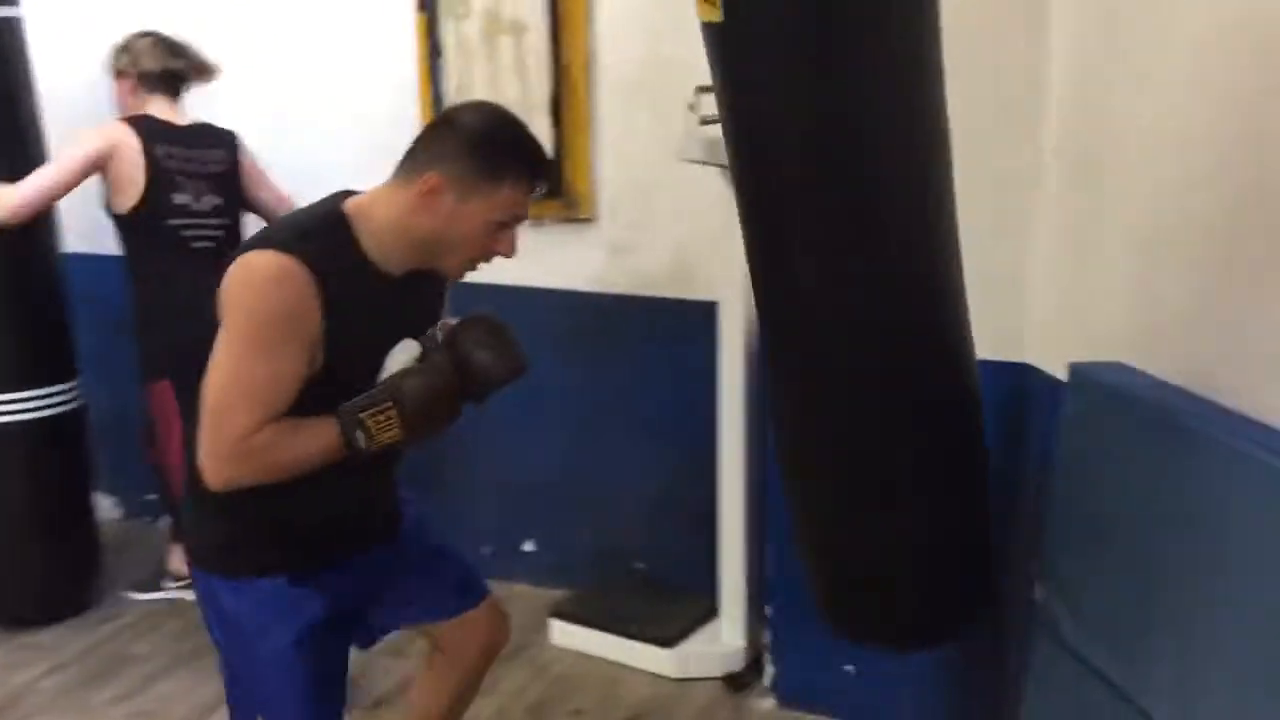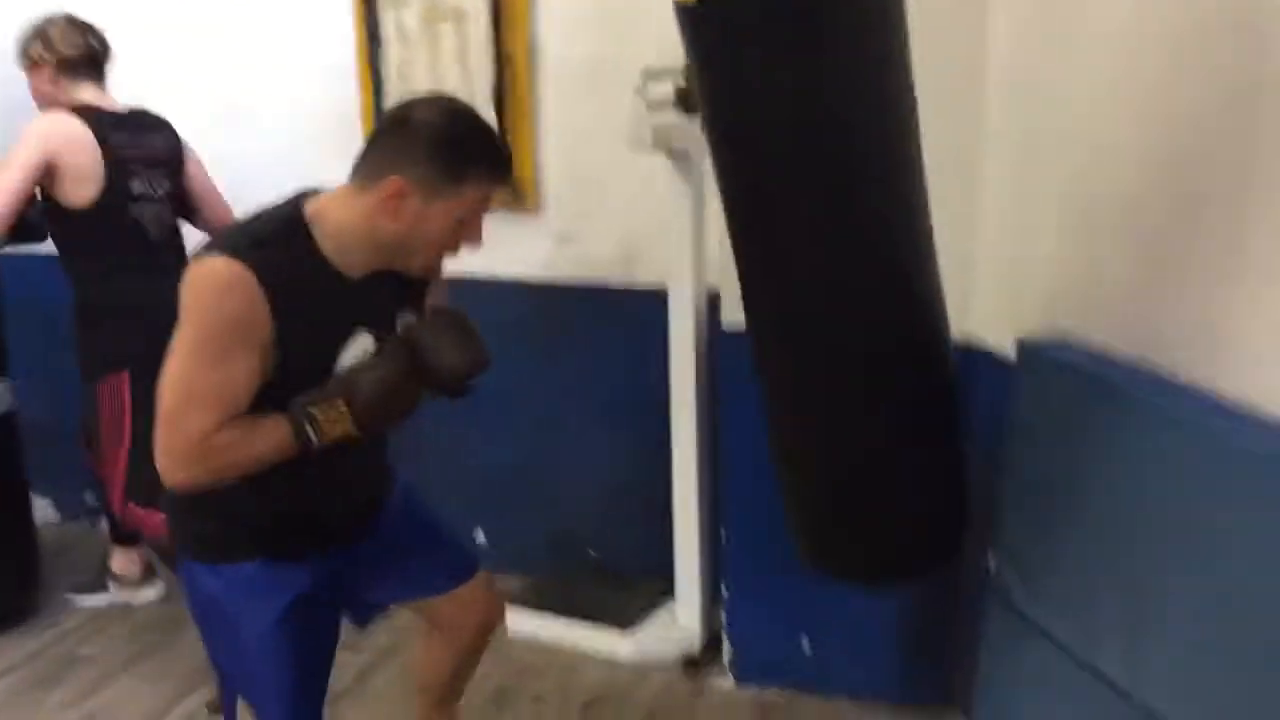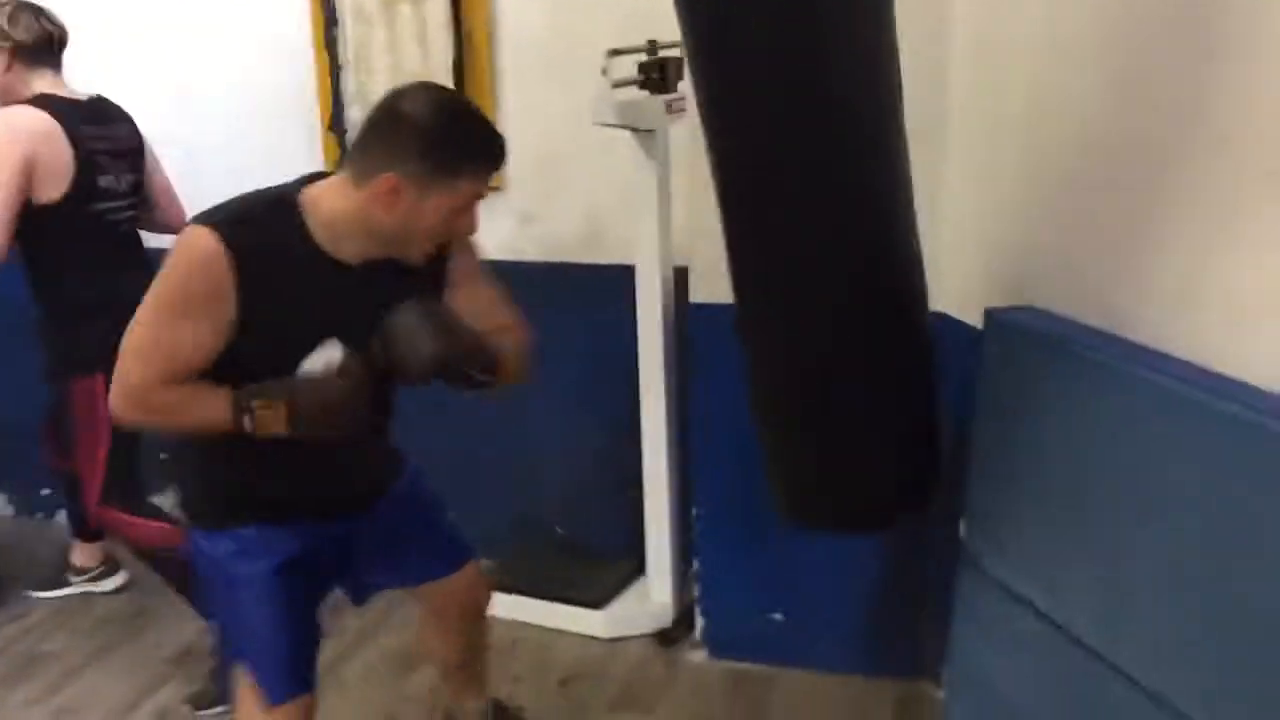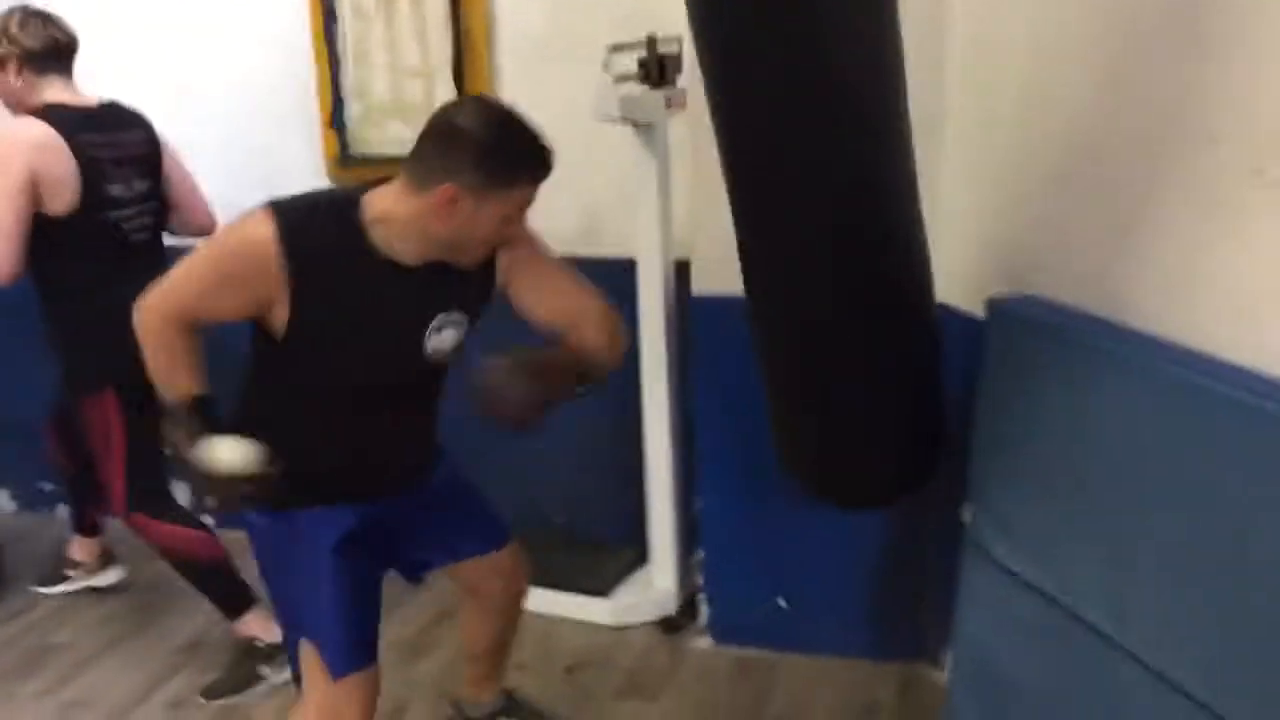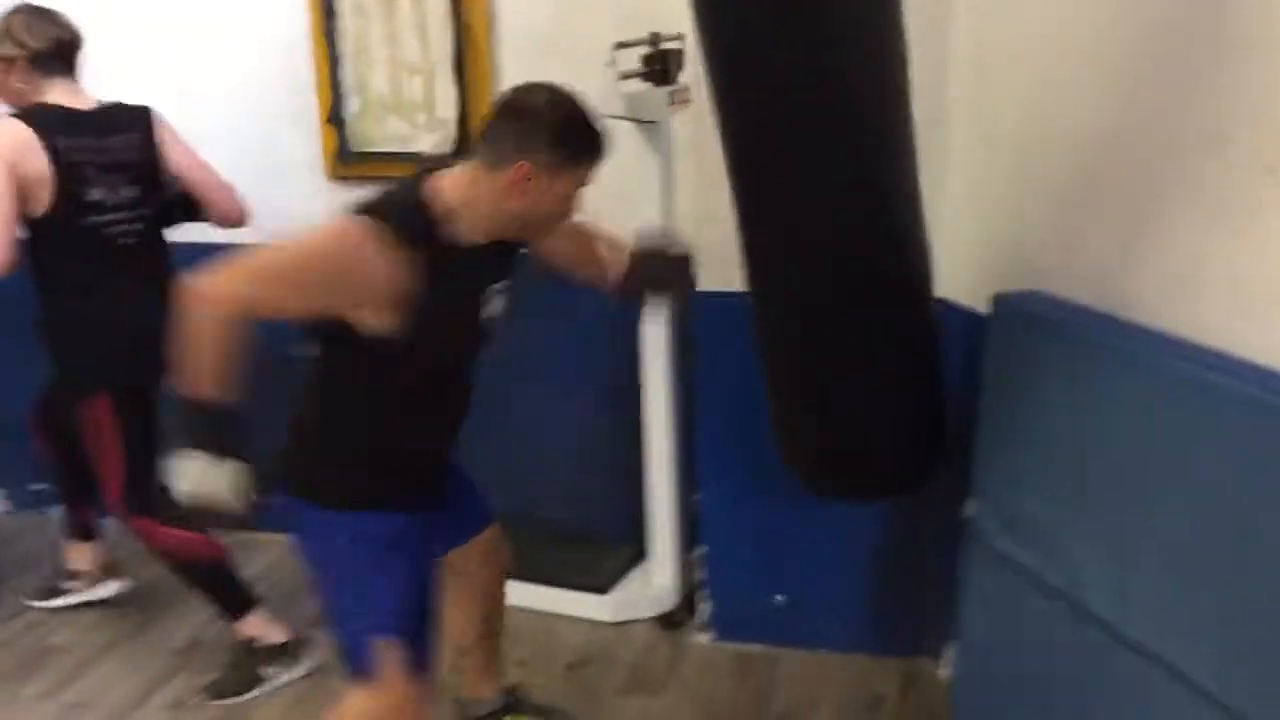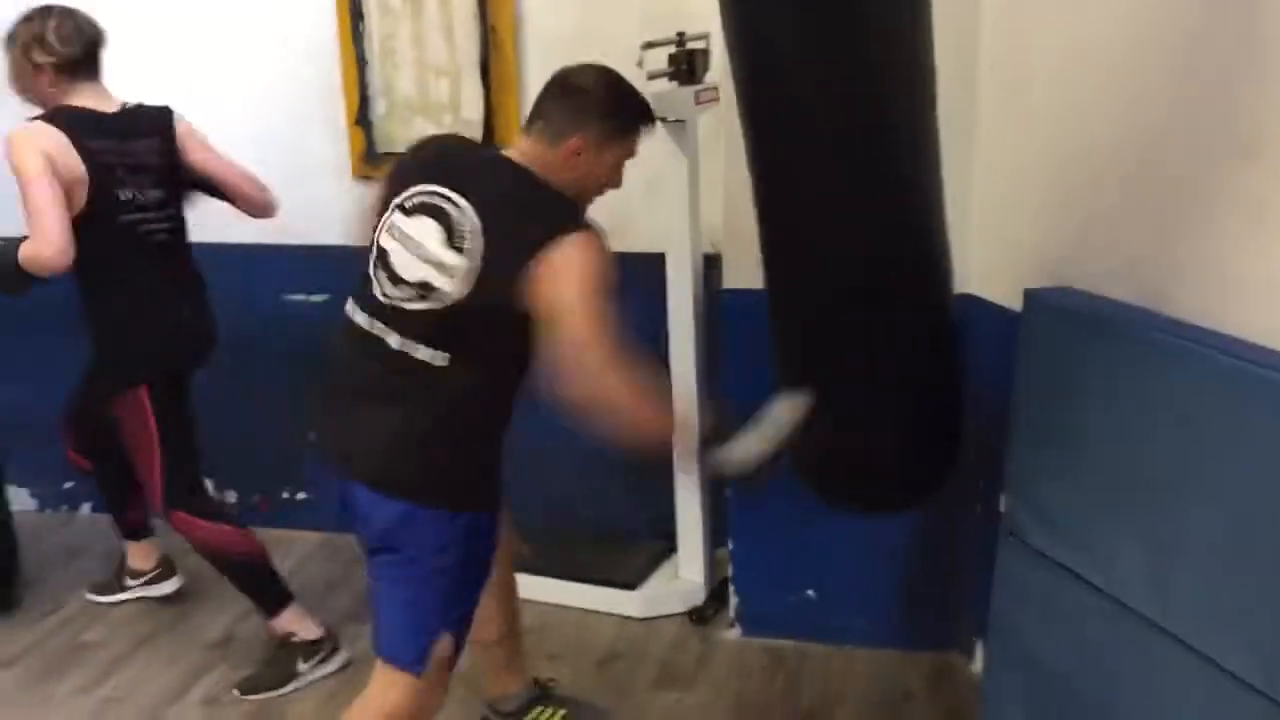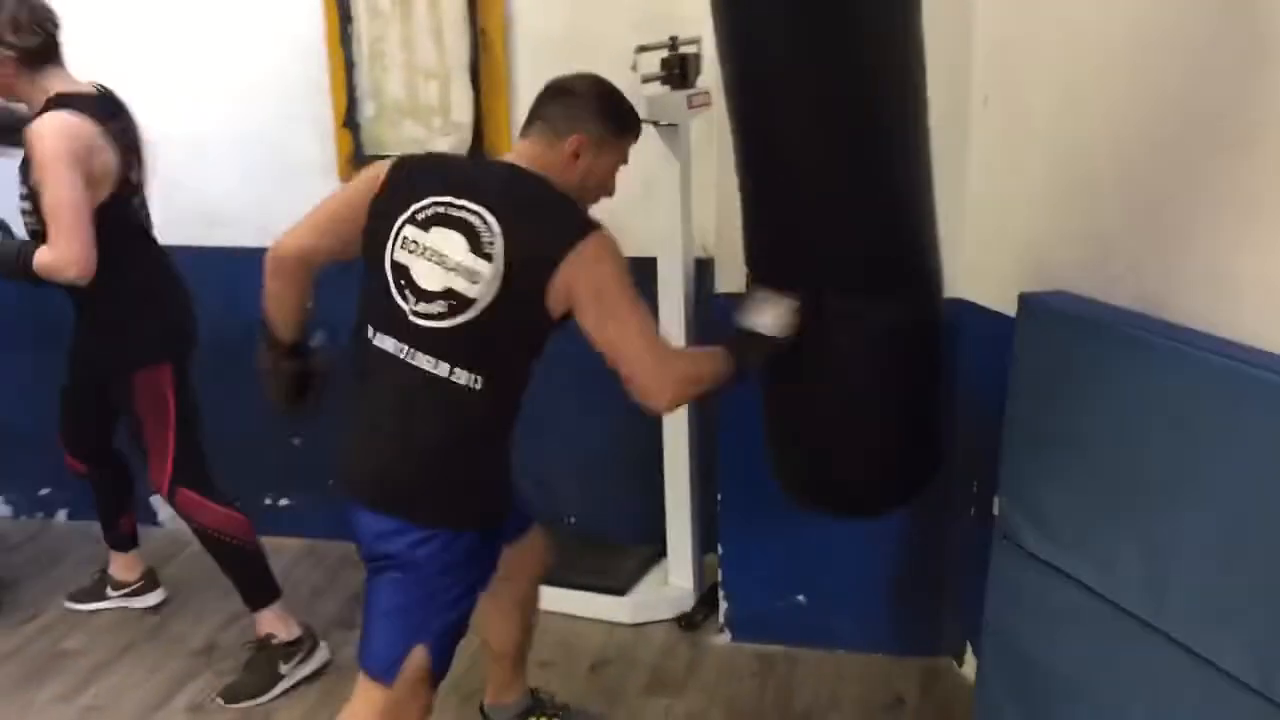
dt=0.1s
person 1, frame 1
left shoulder: (114, 138)
right shoulder: (226, 145)
right elbow: (289, 220)
left hip: (178, 341)
right knee: (173, 447)
right ankle: (186, 563)
person 1, frame 2
left shoulder: (54, 131)
right shoulder: (159, 132)
right elbow: (222, 220)
left hip: (127, 336)
right hip: (175, 324)
left knee: (136, 495)
right knee: (116, 453)
right ankle: (128, 569)
person 1, frame 3
right shoulder: (113, 118)
right elbow: (171, 217)
left hip: (91, 338)
right hip: (133, 318)
left knee: (115, 494)
right knee: (68, 433)
right ankle: (89, 558)
person 1, frame 4
right shoulder: (133, 126)
right elbow: (199, 222)
left hip: (103, 346)
left knee: (141, 499)
right knee: (71, 428)
left ankle: (265, 635)
right ankle: (87, 555)
person 1, frame 5
right shoulder: (143, 124)
right elbow: (231, 211)
left hip: (97, 345)
right hip: (151, 328)
left knee: (138, 502)
right knee: (56, 424)
left ankle: (270, 636)
right ankle: (86, 564)
person 1, frame 6
right shoulder: (163, 123)
right elbow: (261, 201)
left hip: (140, 341)
right hip: (180, 321)
left knee: (178, 498)
right knee: (86, 431)
left ankle: (305, 634)
right ankle: (145, 565)
person 1, frame 7
right shoulder: (96, 107)
left elbow: (74, 264)
left hip: (142, 326)
right hip: (111, 322)
left knee: (179, 482)
right knee: (81, 436)
left ankle: (285, 634)
right ankle: (129, 574)
person 2, frame 1
left shoulder: (422, 257)
right shoulder: (281, 276)
right elbow: (226, 459)
left wrist: (466, 365)
right wrist: (384, 419)
left hip: (372, 519)
right hip: (259, 561)
left knee: (479, 628)
person 2, frame 2
left shoulder: (414, 247)
right shoulder: (239, 278)
left elbow: (423, 352)
right elbow: (183, 459)
left wrist: (442, 361)
right wrist: (343, 409)
left hip: (363, 502)
right hip: (250, 549)
left knee: (473, 606)
person 2, frame 3
left shoulder: (426, 243)
right shoulder: (223, 252)
left elbow: (512, 353)
right elbow: (135, 394)
left wrist: (452, 354)
right wrist: (284, 409)
left hip: (367, 482)
right hip: (252, 515)
left knee: (462, 591)
person 2, frame 4
left shoulder: (490, 245)
right shoulder: (282, 242)
left elbow: (602, 335)
right elbow: (158, 314)
left wrist: (550, 373)
right wrist: (199, 427)
left hip: (408, 467)
right hip: (303, 491)
left knee: (502, 576)
person 2, frame 5
left shoulder: (504, 216)
right shoulder: (378, 247)
left elbow: (583, 251)
right elbow: (212, 296)
left wrist: (638, 265)
right wrist: (210, 425)
left hip: (421, 463)
right hip: (352, 489)
left knee: (483, 560)
person 2, frame 6
left shoulder: (429, 160)
right shoulder: (563, 244)
right elbow: (615, 401)
left hip: (358, 435)
right hip: (427, 471)
left knee: (489, 554)
person 2, frame 7
left shoulder: (399, 176)
right shoulder: (577, 245)
left elbow: (287, 259)
right elbow: (661, 385)
left wrist: (284, 352)
right wrist: (751, 343)
left hip: (382, 451)
right hip: (436, 492)
left knee: (523, 557)
